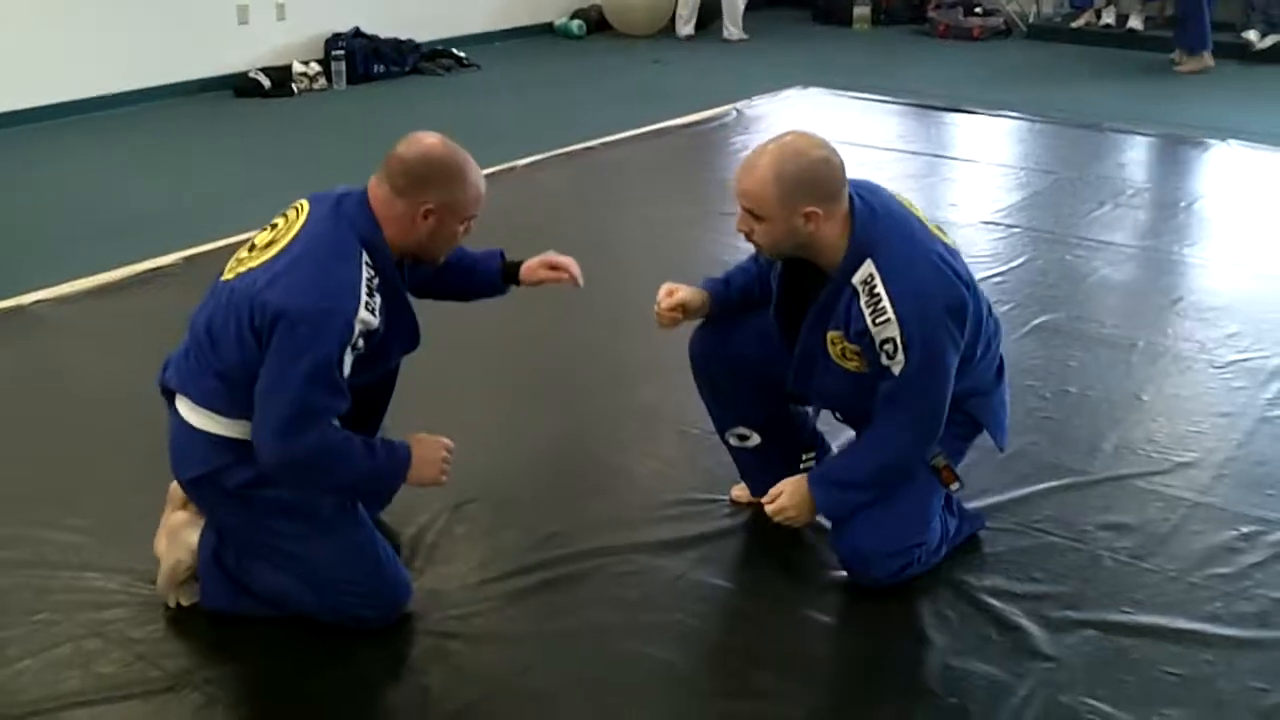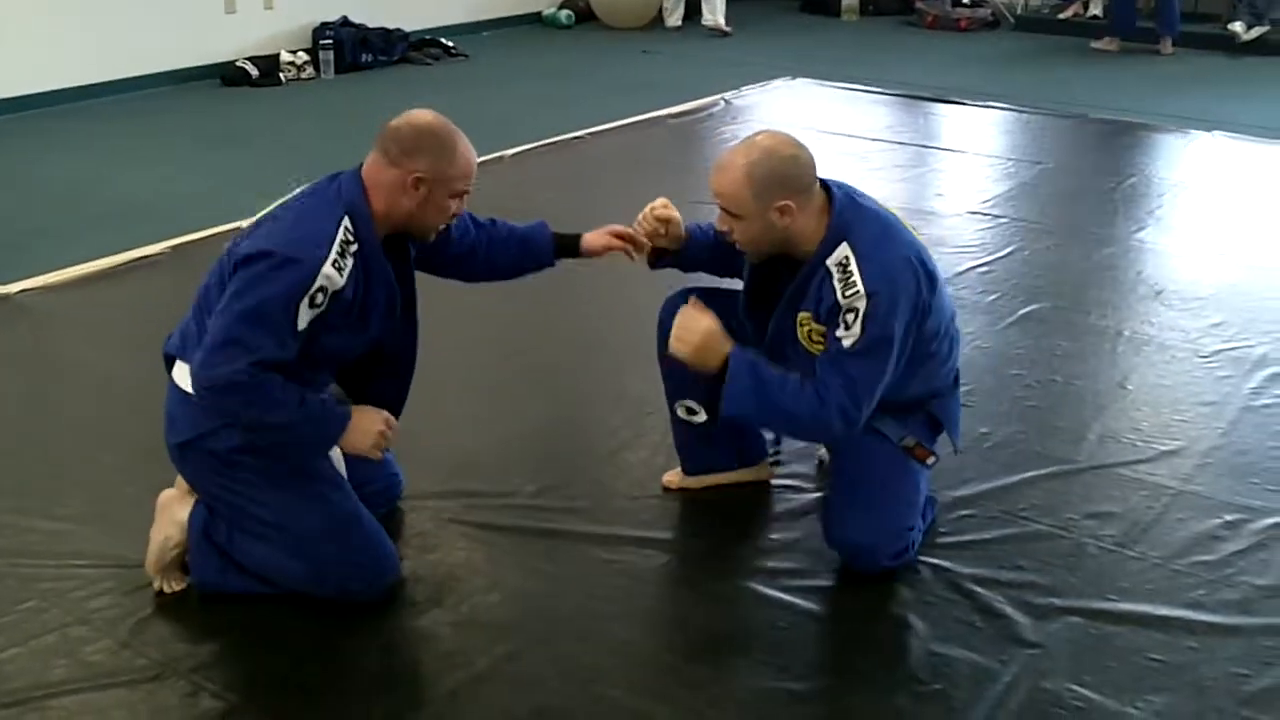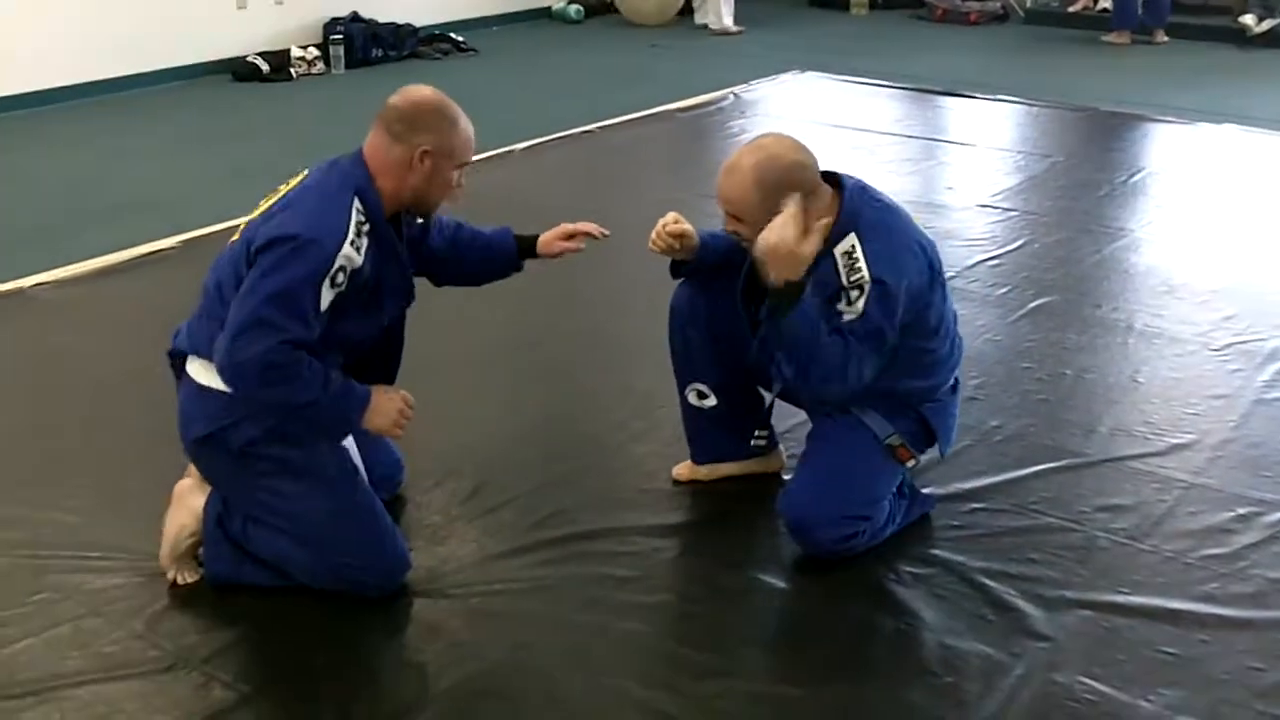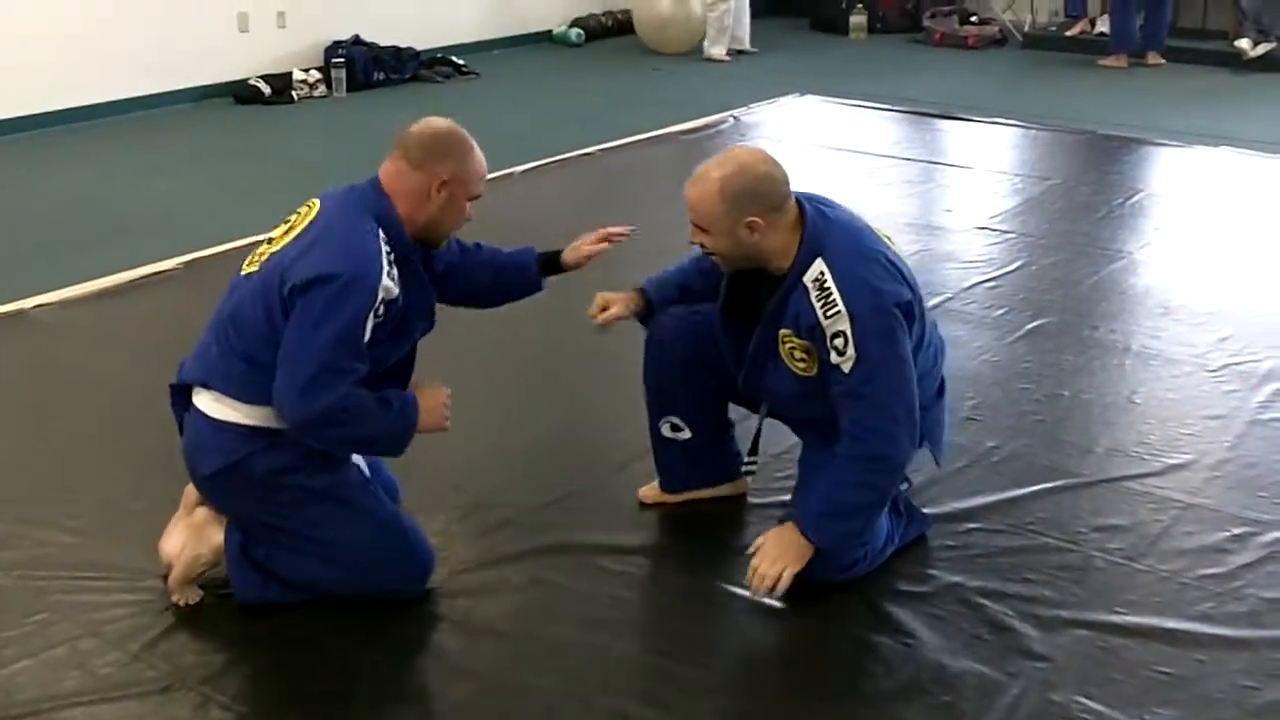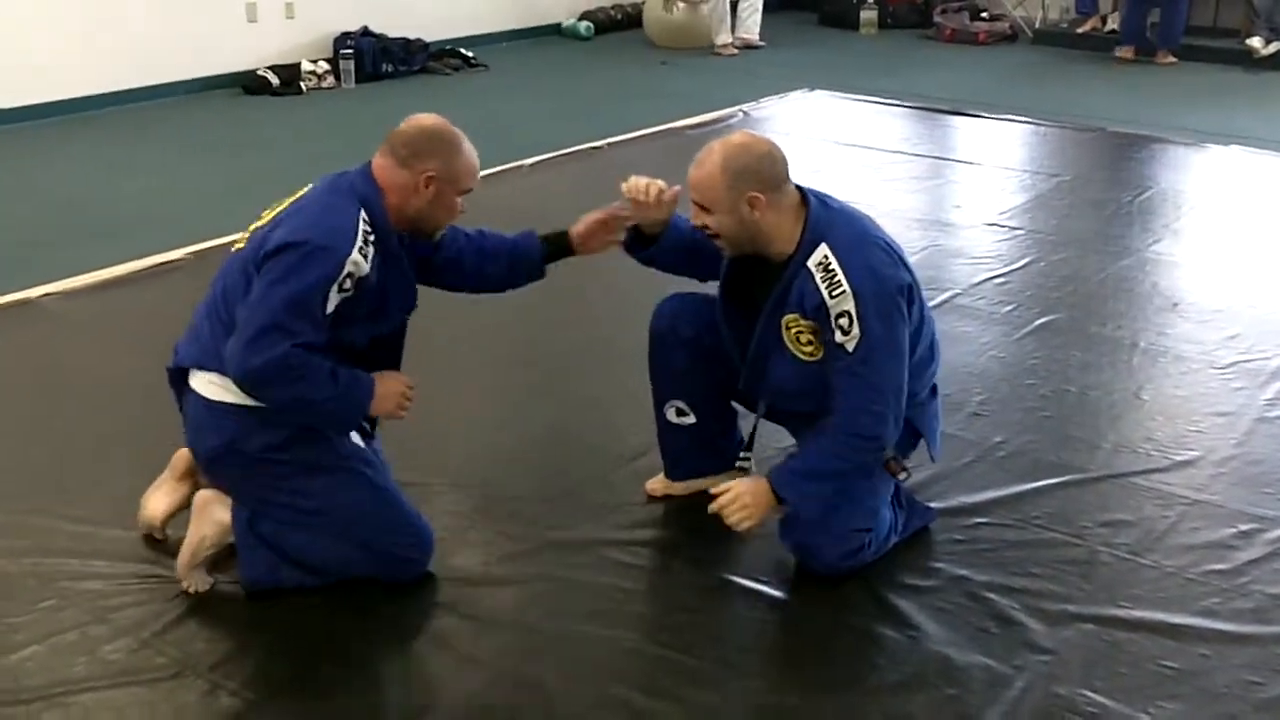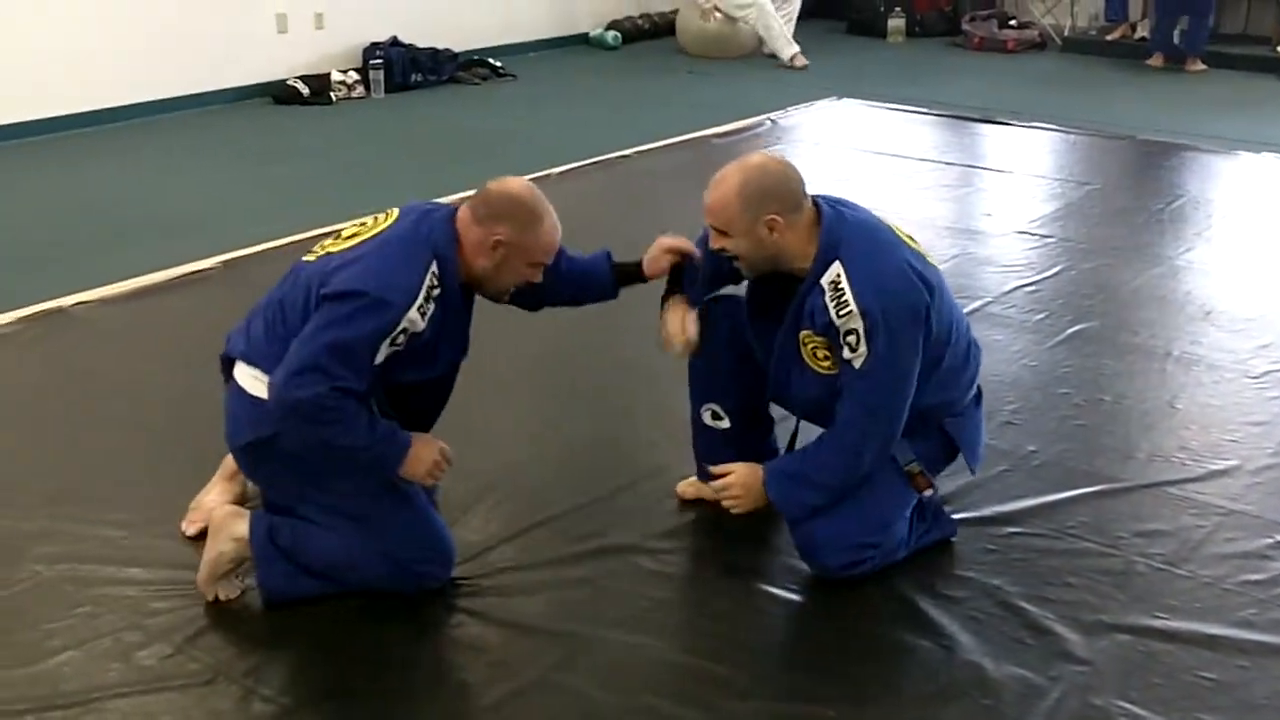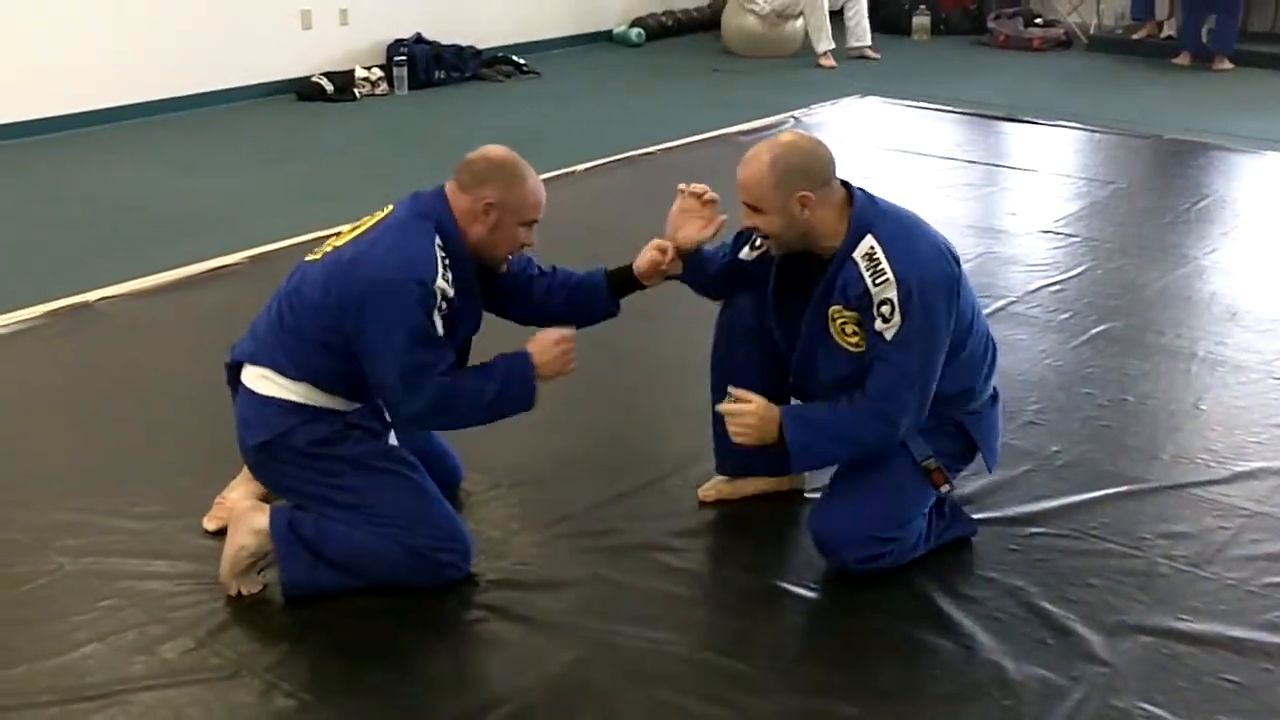
dt=0.7s
person 1, frame 1
left shoulder: (345, 212)
right shoulder: (328, 300)
left elbow: (421, 266)
right elbow: (293, 445)
left wrist: (513, 272)
right wrist: (401, 460)
left hip: (264, 416)
right hip: (238, 450)
left knee: (368, 490)
right knee: (377, 599)
left ankle: (213, 504)
right ankle: (204, 551)
person 1, frame 2
left shoulder: (384, 216)
right shoulder: (303, 255)
left elbow: (467, 244)
right elbow: (225, 377)
left wrist: (574, 244)
right wrist: (336, 425)
left hip: (280, 406)
right hip: (227, 423)
left knee: (379, 490)
right knee: (365, 572)
left ankle: (226, 489)
right ankle: (194, 528)
person 1, frame 3
left shoulder: (360, 191)
right shoulder: (322, 235)
left elbow: (432, 246)
right elbow: (252, 359)
left wrist: (531, 247)
right wrist: (357, 406)
left hip: (272, 399)
right hip: (240, 414)
left knee: (382, 475)
right knee: (376, 567)
left ankle: (229, 474)
right ankle: (209, 515)
person 1, frame 4
left shoulder: (360, 211)
right shoulder: (353, 267)
left elbow: (445, 267)
right elbow: (317, 405)
left wrist: (554, 262)
right wrist: (410, 413)
left hip: (245, 422)
right hip: (249, 443)
left knee: (379, 496)
right knee: (402, 567)
left ankle: (222, 496)
right ankle: (224, 539)
person 1, frame 5
left shoulder: (370, 208)
right shoulder: (327, 244)
left elbow: (453, 256)
right elbow: (260, 364)
left wrist: (566, 244)
right wrist: (364, 392)
left hip: (275, 405)
right hip: (247, 421)
left knee: (366, 479)
right knee: (402, 549)
left ankle: (202, 472)
right ankle: (228, 520)
person 1, frame 6
left shoulder: (441, 227)
right shoulder: (387, 291)
left elbow: (545, 276)
right elbow: (304, 400)
left wrist: (636, 271)
right wrist: (398, 452)
left hip: (315, 389)
right hip: (282, 413)
left knee: (414, 490)
right knee: (423, 561)
left ankle: (251, 475)
right ankle: (248, 533)
person 1, frame 7
left shoulder: (434, 224)
right shoulder: (403, 270)
left elbow: (532, 291)
right elbow: (422, 398)
left wrist: (633, 277)
right wrist: (527, 367)
left hip: (329, 397)
right hip: (295, 418)
left knee: (440, 479)
right knee: (442, 555)
left ankle: (278, 475)
right ankle: (272, 530)
person 2, frame 1
left shoulder: (911, 293)
right shoulder: (832, 202)
left elbow: (908, 427)
right elbow: (772, 270)
left wrist: (820, 491)
right wrist: (707, 296)
left hip: (935, 403)
left knee: (871, 556)
right knee: (716, 343)
left ankle: (941, 515)
right ankle: (792, 464)
person 2, frame 2
left shoulder: (880, 276)
right shoulder: (802, 206)
left elbow: (833, 414)
right elbow: (736, 251)
left wrist: (725, 361)
right wrist: (680, 239)
left hip: (888, 403)
left knee: (867, 544)
right knee: (683, 320)
left ankle: (896, 487)
right ankle: (736, 458)
person 2, frame 3
left shoulder: (884, 262)
right shoulder: (809, 198)
left elbow: (826, 379)
right elbow: (747, 252)
left wrist: (787, 283)
right wrist: (695, 248)
left hip: (888, 402)
left knee: (816, 525)
right knee: (696, 303)
left ankle: (899, 497)
right ankle: (743, 449)
person 2, frame 4
left shoulder: (859, 295)
right shoulder: (776, 218)
left elbow: (880, 439)
right elbow: (711, 270)
left wrist: (806, 531)
right wrist: (643, 299)
left hip: (873, 415)
left knee: (824, 559)
right knee: (675, 334)
left ankle: (887, 509)
right ankle: (705, 474)
person 2, frame 5
left shoulder: (860, 277)
right shoulder: (754, 227)
left elbow: (867, 421)
right elbow: (699, 253)
left wrist: (775, 490)
right wrist: (655, 224)
left hip: (869, 412)
left knee: (821, 544)
right knee: (678, 321)
left ankle: (890, 505)
right ankle: (703, 465)
person 2, frame 6
left shoulder: (875, 293)
right shoulder: (803, 221)
left elbow: (865, 434)
right elbow: (712, 252)
left wrist: (772, 486)
right wrist: (680, 298)
left hip: (913, 417)
right hip: (835, 385)
left knee: (830, 547)
right knee: (718, 323)
left ankle: (918, 514)
right ankle: (733, 470)
person 2, frame 7
left shoulder: (903, 270)
right shoulder: (792, 228)
left elbow: (891, 410)
right elbow: (735, 279)
left wrist: (781, 425)
right wrist: (687, 252)
left hip: (928, 414)
left knee: (846, 540)
right knee: (745, 315)
left ankle: (933, 508)
right ankle: (765, 469)
